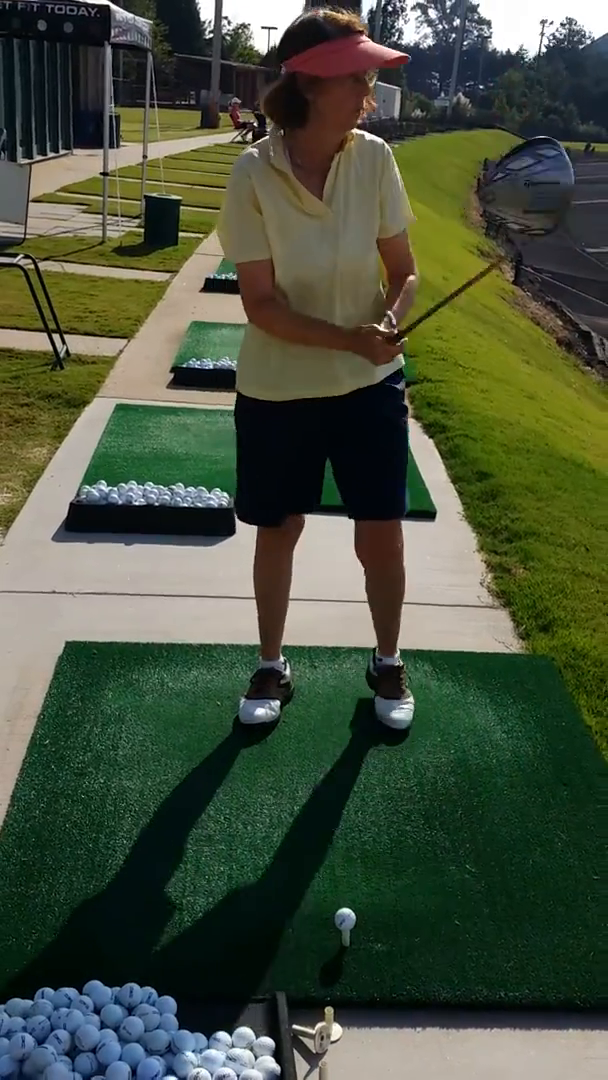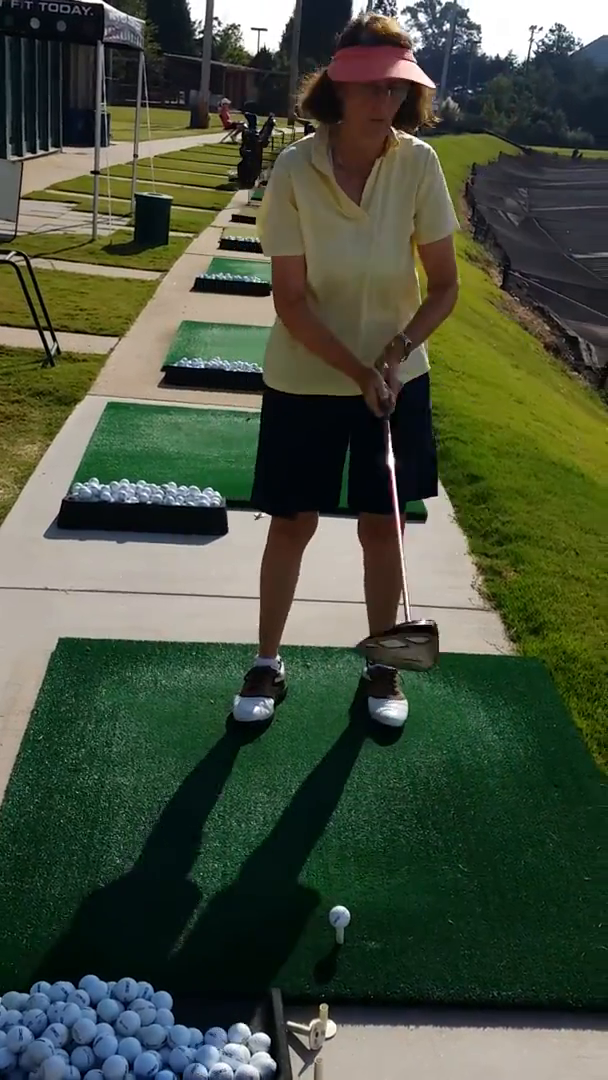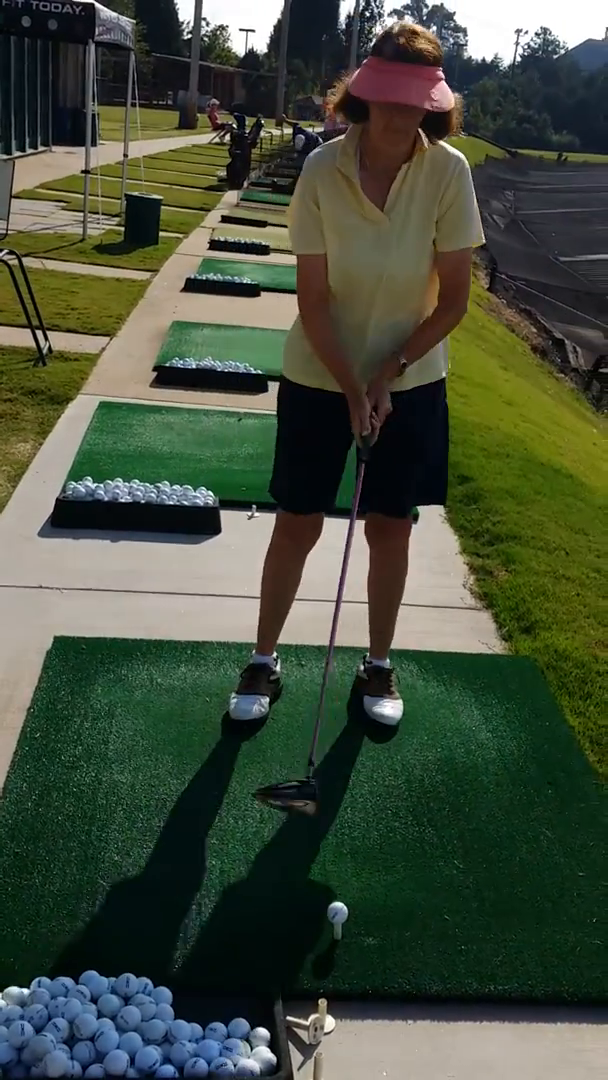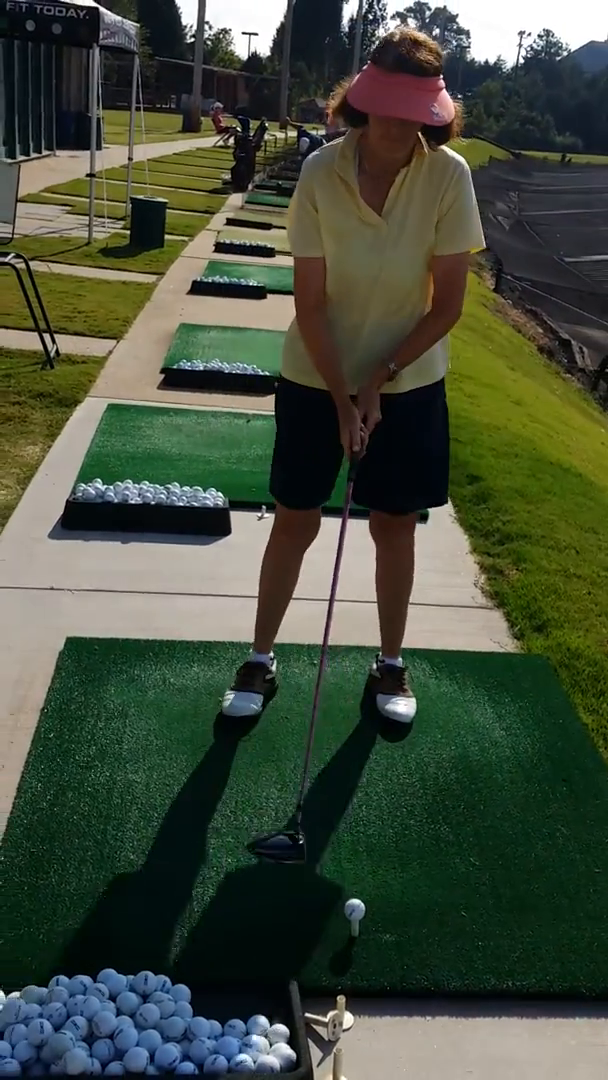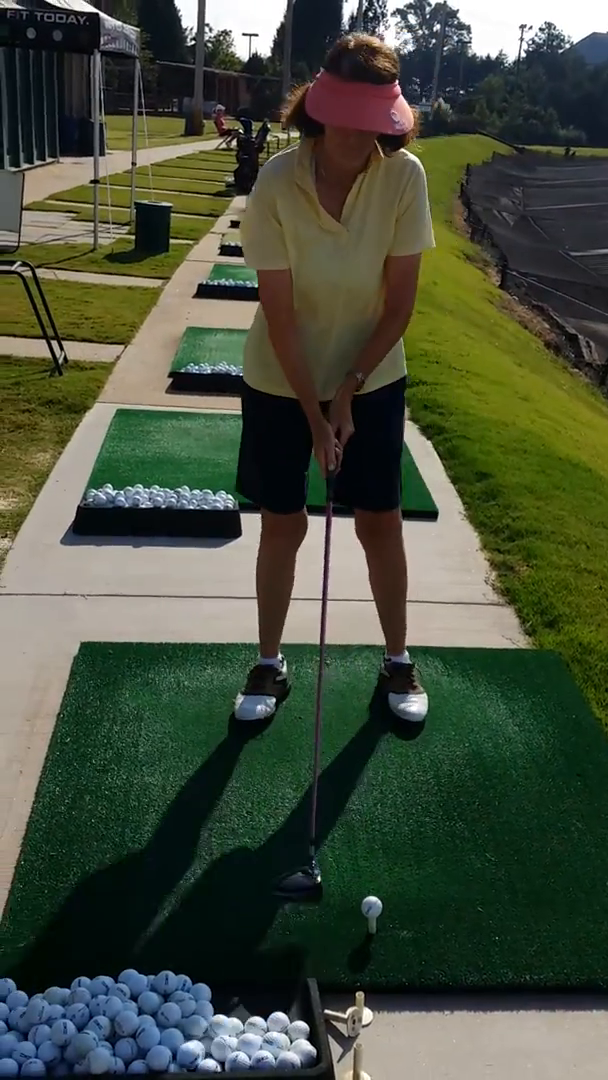
dt=0.3s
person 1, frame 1
left shoulder: (375, 158)
right shoulder: (253, 173)
left elbow: (404, 271)
right elbow: (262, 305)
left wrist: (390, 319)
right wrist: (350, 339)
left hip: (369, 385)
right hip: (279, 390)
left knee: (381, 537)
right knee: (279, 532)
left ankle: (387, 661)
right ankle: (272, 666)
person 1, frame 2
left shoulder: (419, 163)
right shoulder: (295, 169)
left elbow: (444, 284)
right elbow: (291, 301)
left wrist: (396, 354)
right wrist: (357, 373)
left hip: (397, 379)
right hip: (304, 383)
left knee: (382, 527)
right knee: (291, 526)
left ankle: (379, 665)
right ankle: (268, 663)
person 1, frame 3
left shoulder: (449, 171)
right shoulder: (322, 169)
left elbow: (454, 299)
right elbow: (312, 300)
left wrist: (389, 373)
right wrist: (352, 389)
left hip: (410, 383)
right hip: (318, 380)
left knee: (390, 529)
right knee: (297, 525)
left ankle: (377, 665)
right ankle: (263, 660)
person 1, frame 4
left shoulder: (448, 175)
right shoulder: (320, 172)
left elbow: (448, 303)
right elbow: (310, 302)
left wrist: (379, 381)
right wrist: (342, 400)
left hip: (408, 383)
right hip: (313, 379)
left knee: (396, 527)
right knee: (294, 521)
left ankle: (390, 663)
right ankle: (260, 657)
person 1, frame 5
left shoulder: (404, 176)
right shoulder: (277, 181)
left elbow: (400, 303)
right elbow: (279, 313)
left wrist: (347, 389)
right wrist: (313, 415)
left hip: (372, 381)
right hip: (281, 384)
left knee: (381, 524)
right knee: (282, 525)
left ankle: (397, 660)
right ankle: (270, 662)
